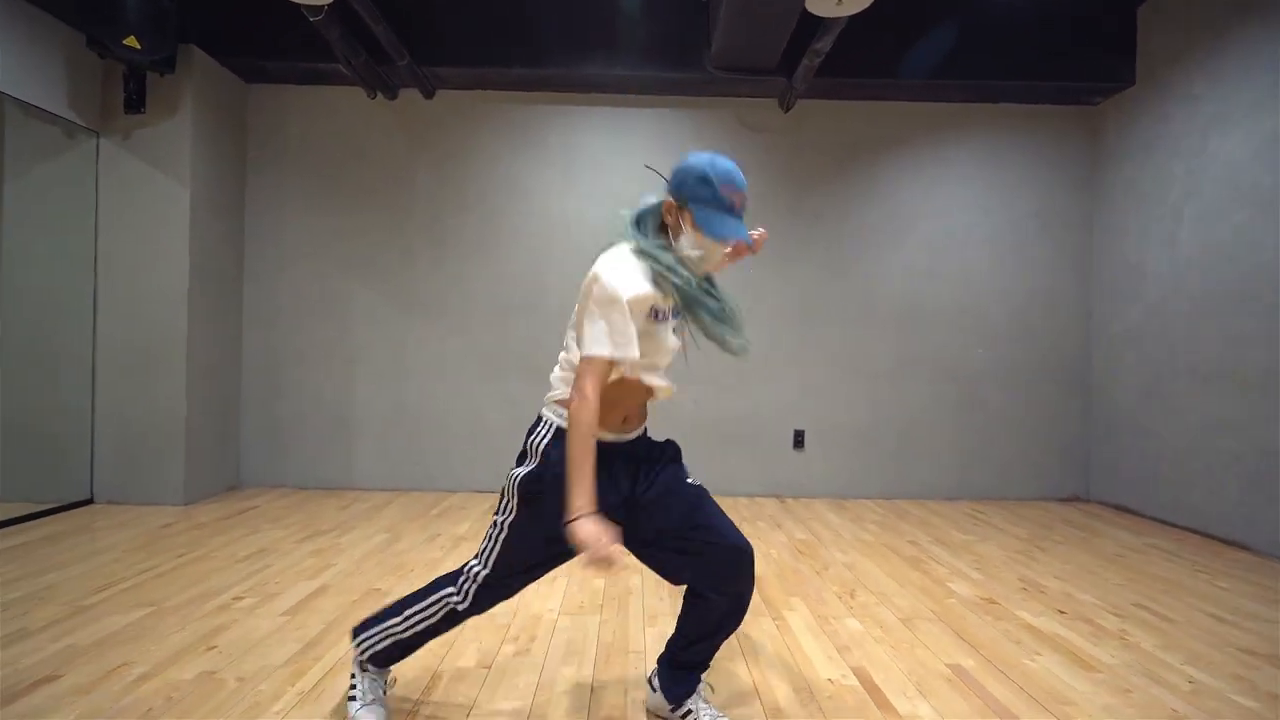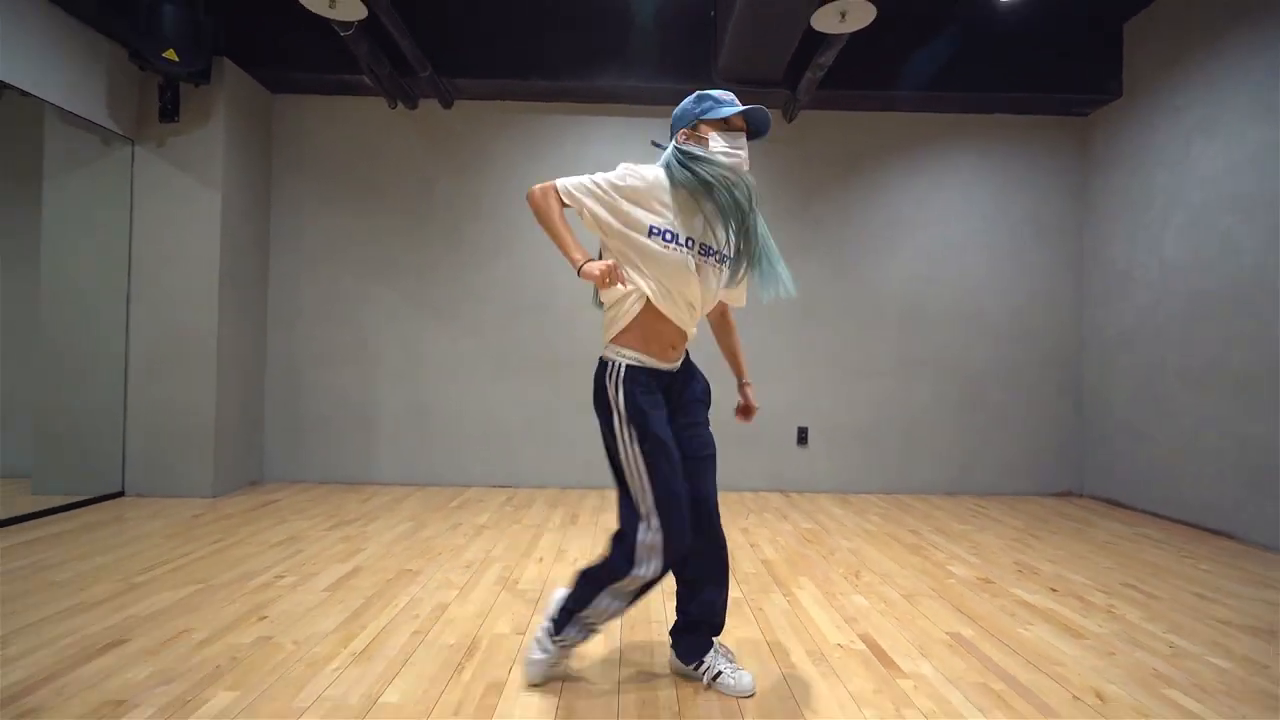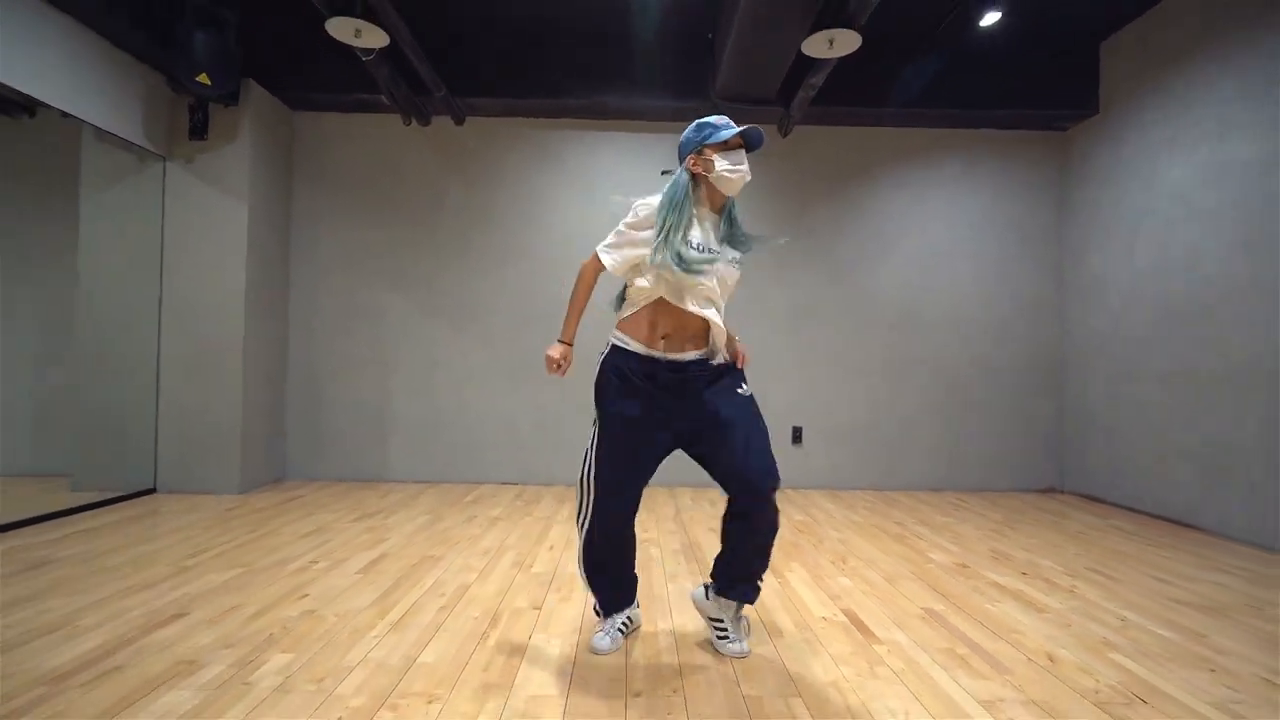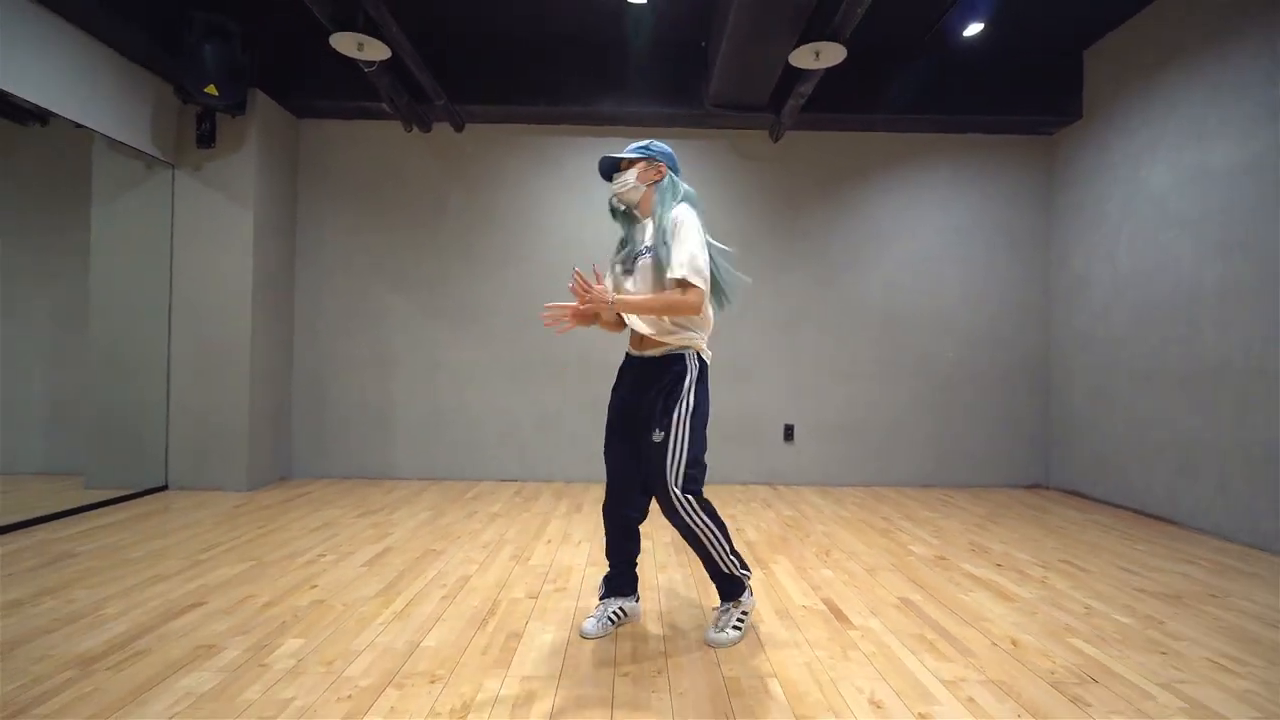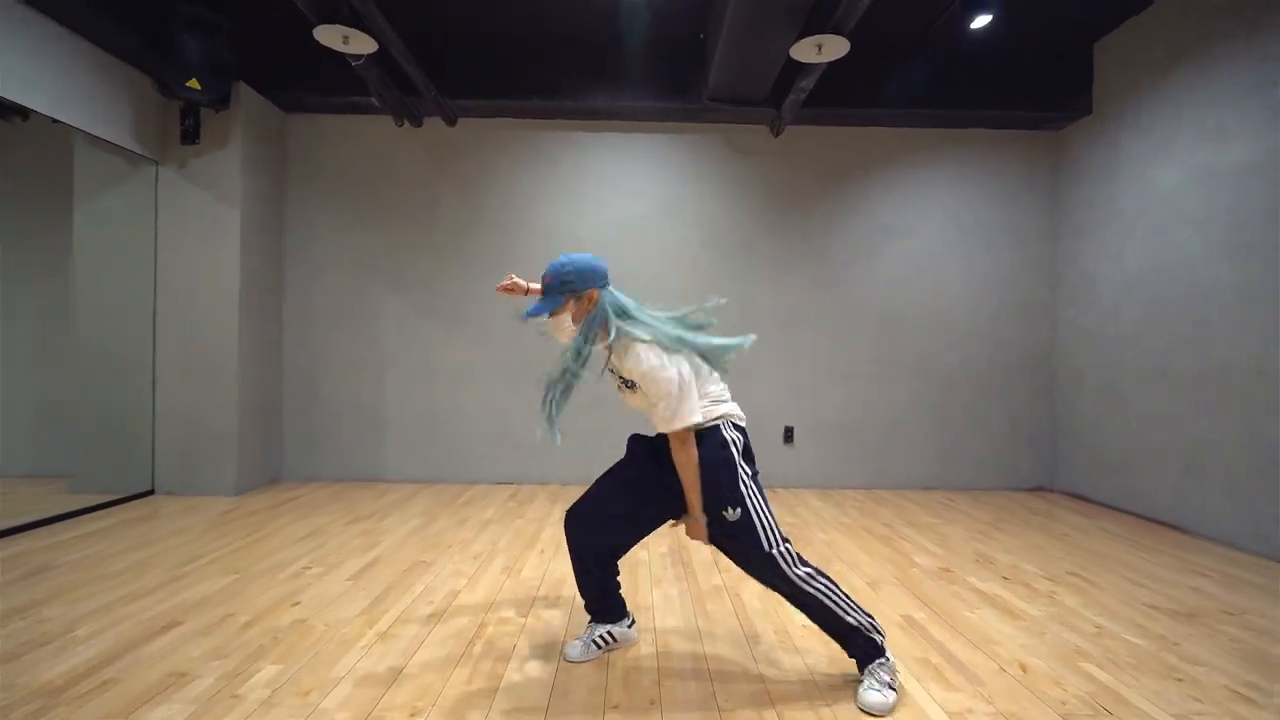
dt=0.3s
person 1, frame 1
left shoulder: (671, 269)
right shoulder: (625, 277)
right elbow: (587, 393)
left wrist: (724, 259)
right wrist: (582, 511)
left hip: (637, 454)
right hip: (567, 448)
left knee: (728, 562)
right knee: (487, 582)
person 1, frame 2
left shoulder: (733, 225)
right shoulder: (642, 187)
right elbow: (541, 194)
left wrist: (744, 381)
right wrist: (583, 262)
left hip: (682, 380)
right hip: (632, 380)
left knee: (699, 521)
right knee: (652, 538)
left ankle: (696, 647)
right ankle: (566, 622)
person 1, frame 3
left shoulder: (732, 233)
right shoulder: (655, 212)
right elbow: (593, 268)
left wrist: (727, 340)
right wrist: (565, 339)
left hip: (701, 375)
right hip: (632, 371)
left knee: (756, 485)
right knee: (606, 502)
left ankle: (726, 598)
right ankle: (617, 607)
person 1, frame 4
left shoulder: (679, 219)
right shoulder: (632, 236)
left elbow: (690, 302)
left wrist: (616, 299)
right wrist: (585, 313)
left hip: (677, 369)
right hip: (639, 370)
left knee: (676, 488)
right knee: (623, 492)
left ankle: (736, 595)
right ankle: (621, 595)
person 1, frame 5
left shoulder: (646, 351)
right shoulder: (608, 327)
left elbow: (684, 438)
left wrist: (696, 512)
left hip: (713, 445)
right hip: (669, 447)
left knee: (772, 559)
right knee: (586, 523)
left ankle: (874, 657)
right ankle: (612, 621)
